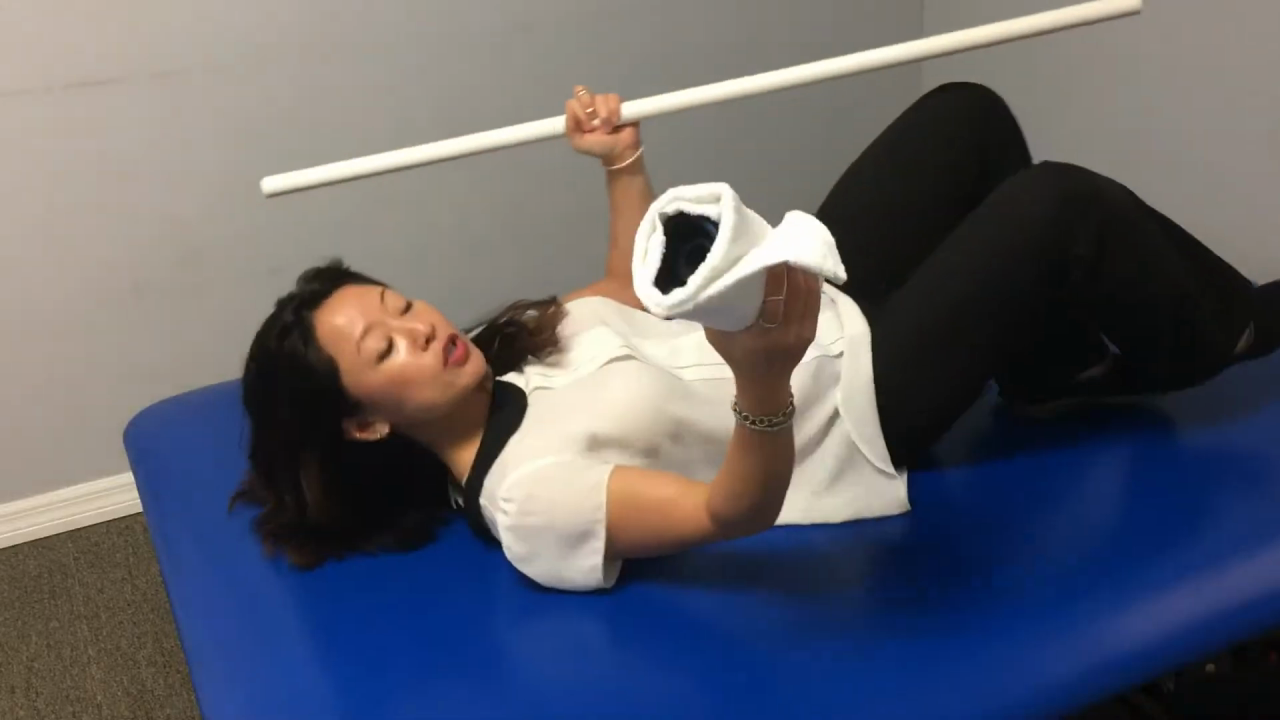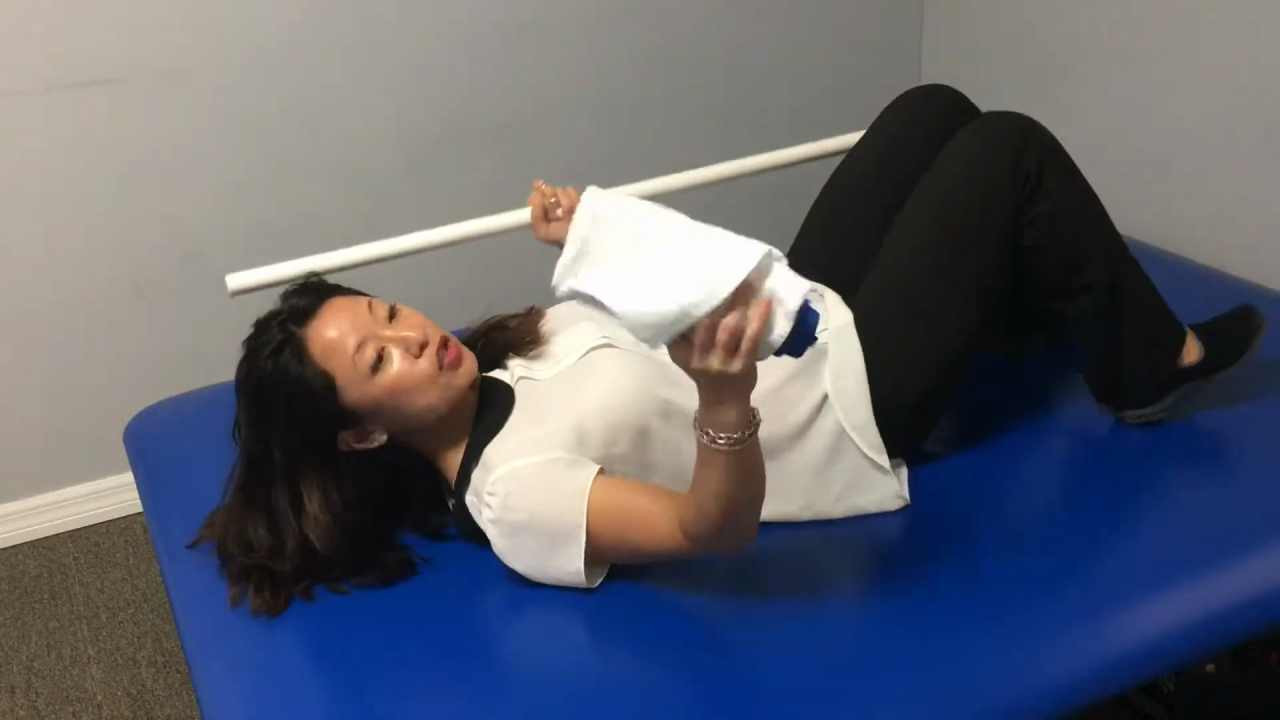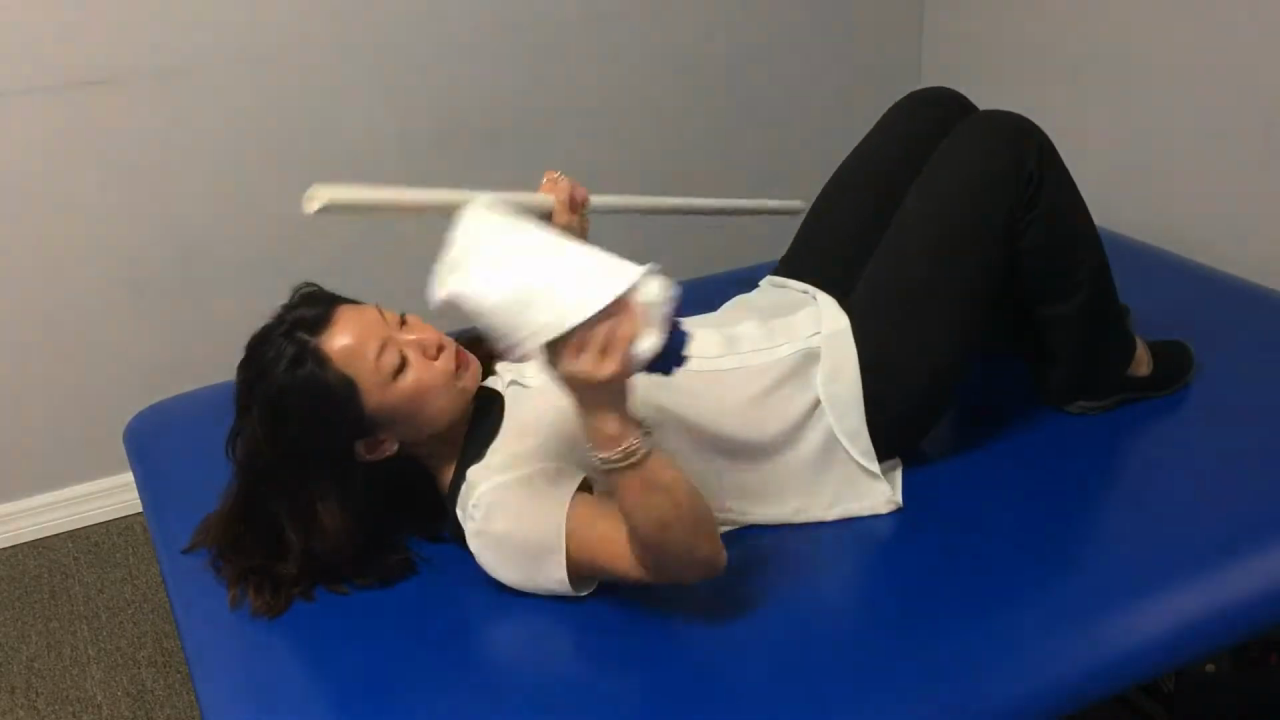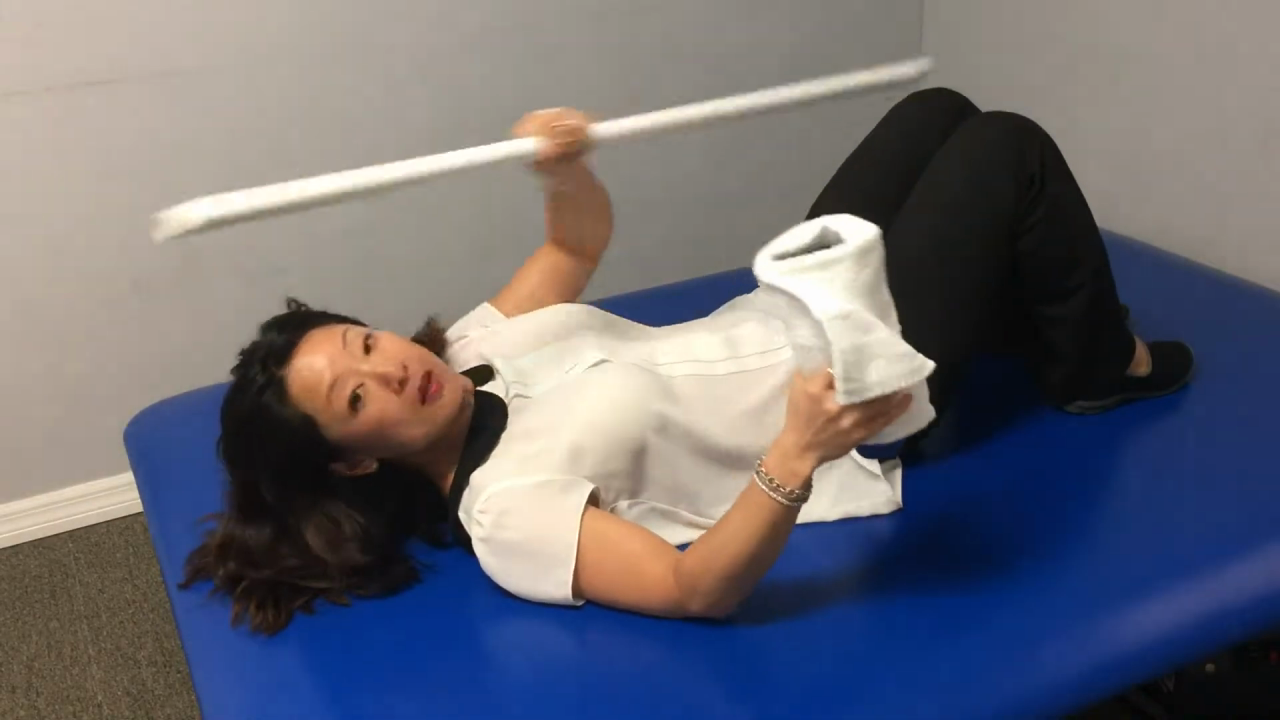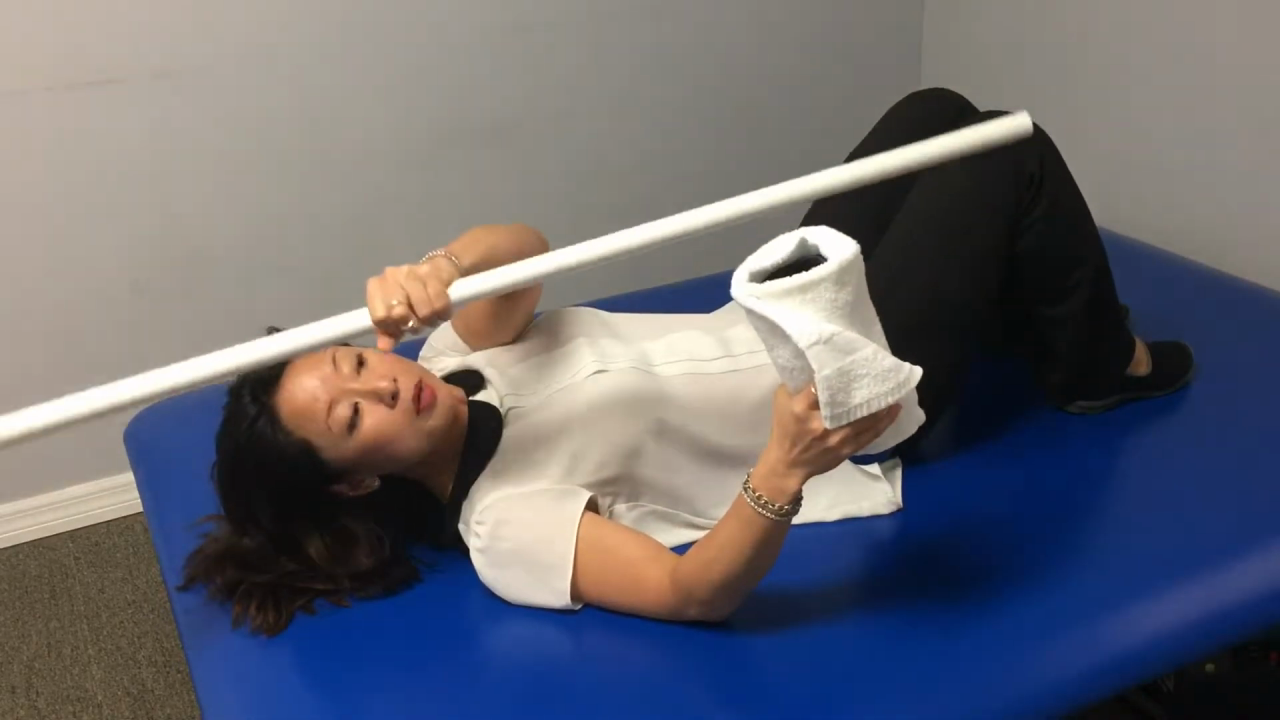
dt=1s
person 1, frame 1
left shoulder: (501, 347)
right shoulder: (524, 493)
left elbow: (635, 288)
right elbow: (731, 512)
left wrist: (625, 164)
right wrist: (764, 381)
left hip: (826, 320)
right hip: (860, 405)
left knee: (966, 114)
right knee: (1063, 205)
left ankle: (1057, 365)
person 1, frame 2
left shoulder: (484, 364)
right shoulder: (510, 494)
right elbow: (716, 527)
left wrist: (578, 251)
right wrist: (727, 397)
left hip: (807, 321)
right hip: (859, 395)
left knee: (935, 111)
right knee: (1011, 149)
left ankle: (1029, 299)
right ankle: (1148, 362)
person 1, frame 3
left shoulder: (477, 380)
right shoulder: (500, 509)
right elbow: (690, 552)
left wrist: (568, 250)
right wrist: (602, 412)
left hip: (790, 315)
right hip: (855, 396)
left knee: (937, 114)
right knee: (1005, 147)
left ankle: (1031, 320)
right ankle: (1098, 366)
person 1, frame 4
left shoulder: (471, 352)
right shoulder: (504, 513)
left elbow: (578, 248)
right elbow: (697, 589)
left wrist: (567, 167)
right wrist: (799, 455)
left hip: (786, 319)
right hip: (864, 394)
left knee: (940, 112)
right knee: (1009, 148)
left ankle: (1031, 325)
right ankle: (1098, 368)
person 1, frame 5
left shoulder: (454, 366)
right shoulder: (502, 523)
left elbow: (525, 248)
right elbow: (693, 594)
left wrist: (434, 271)
right wrist: (783, 474)
left knee: (940, 115)
right knee: (1013, 157)
left ankle: (1030, 324)
right ankle: (1098, 368)
